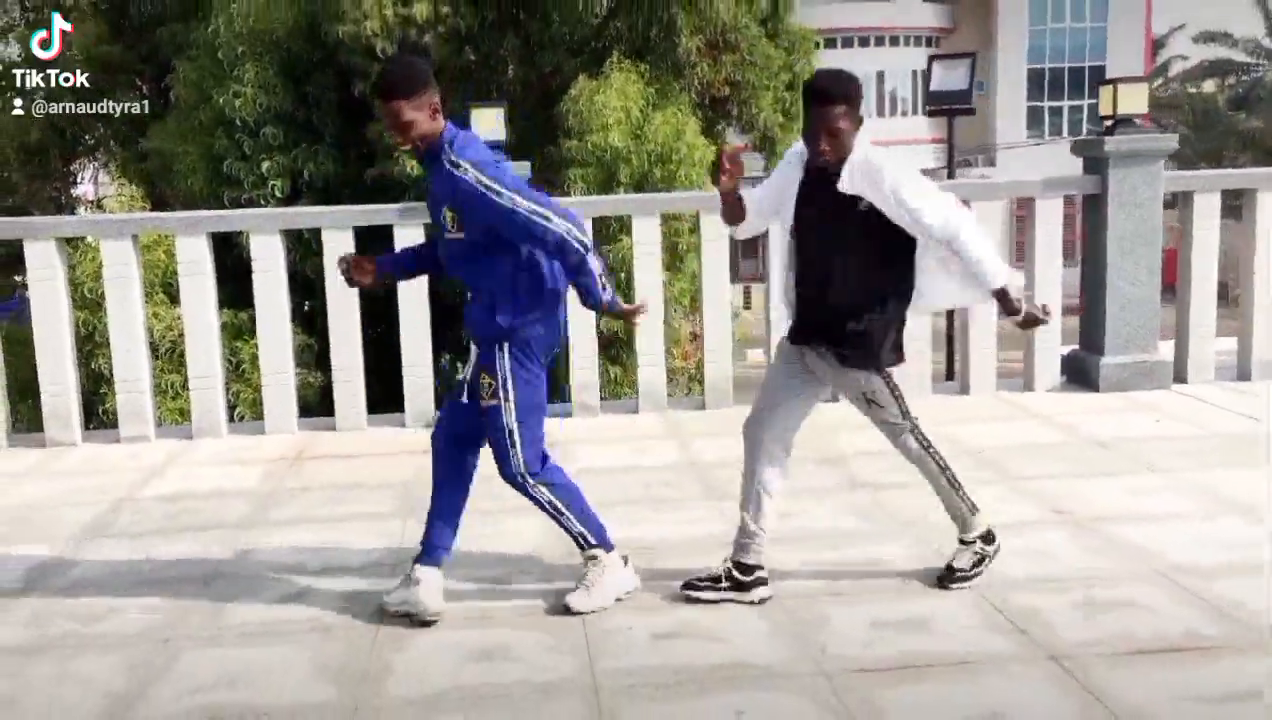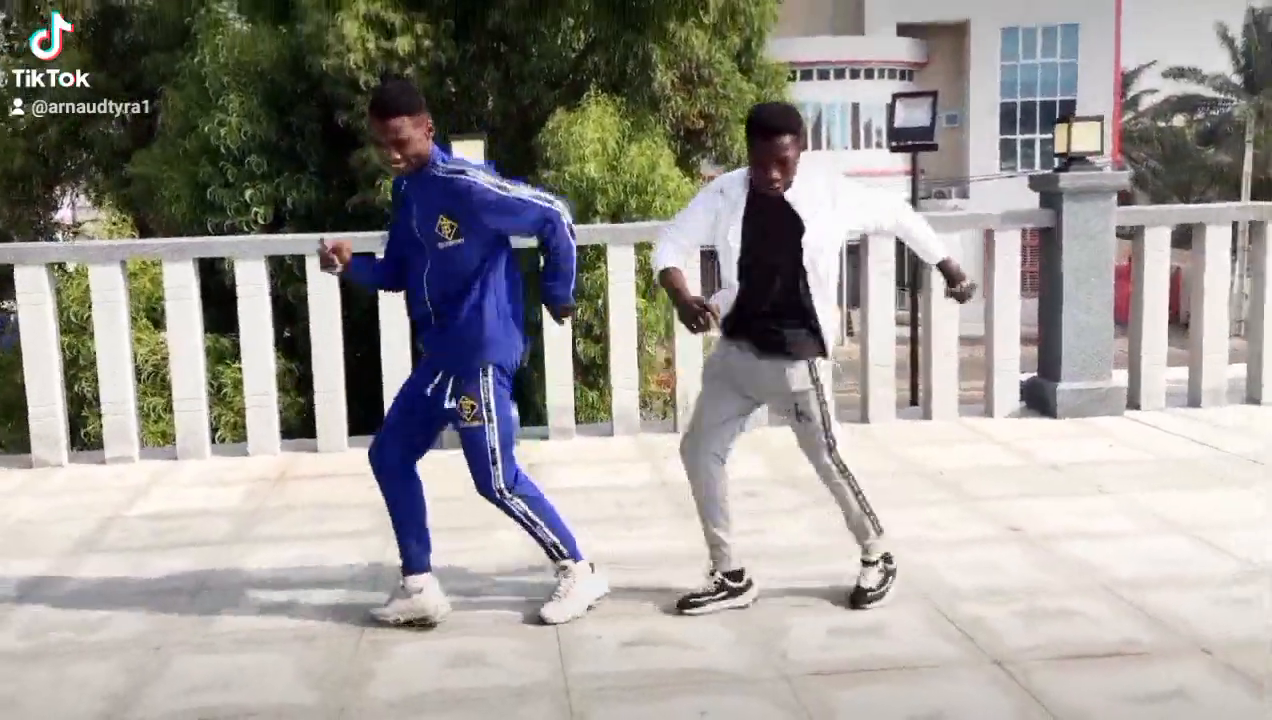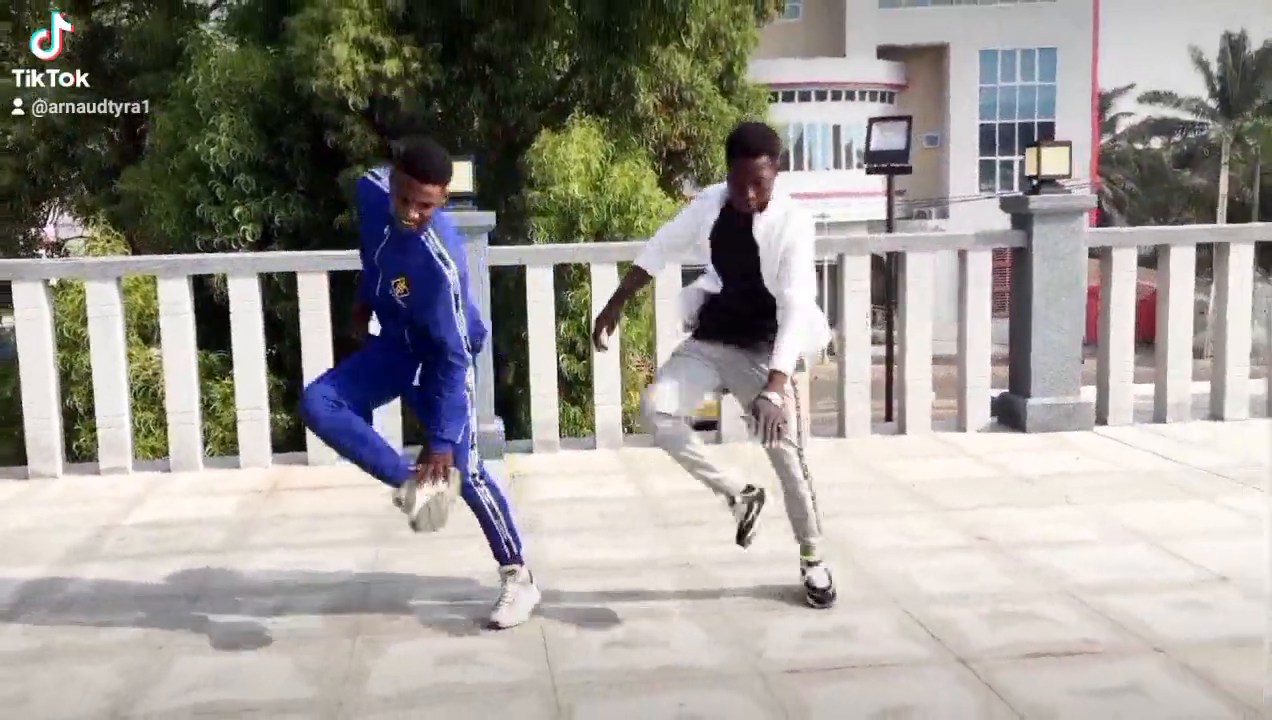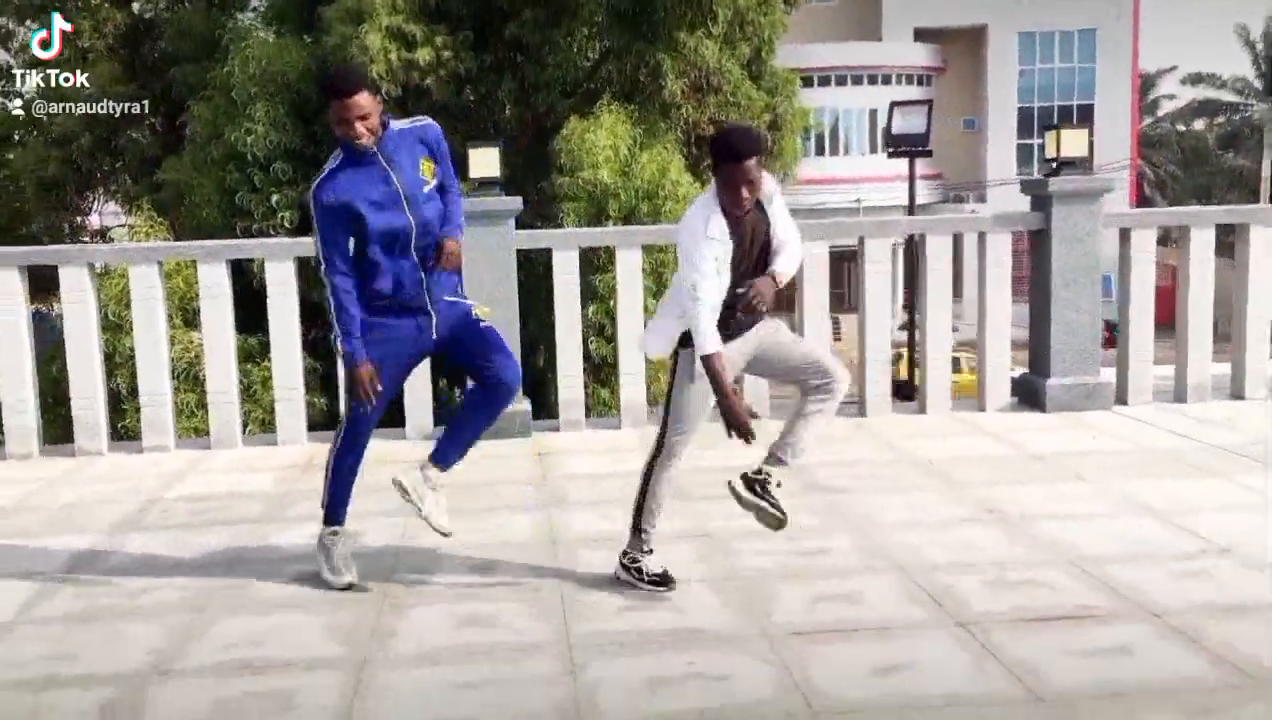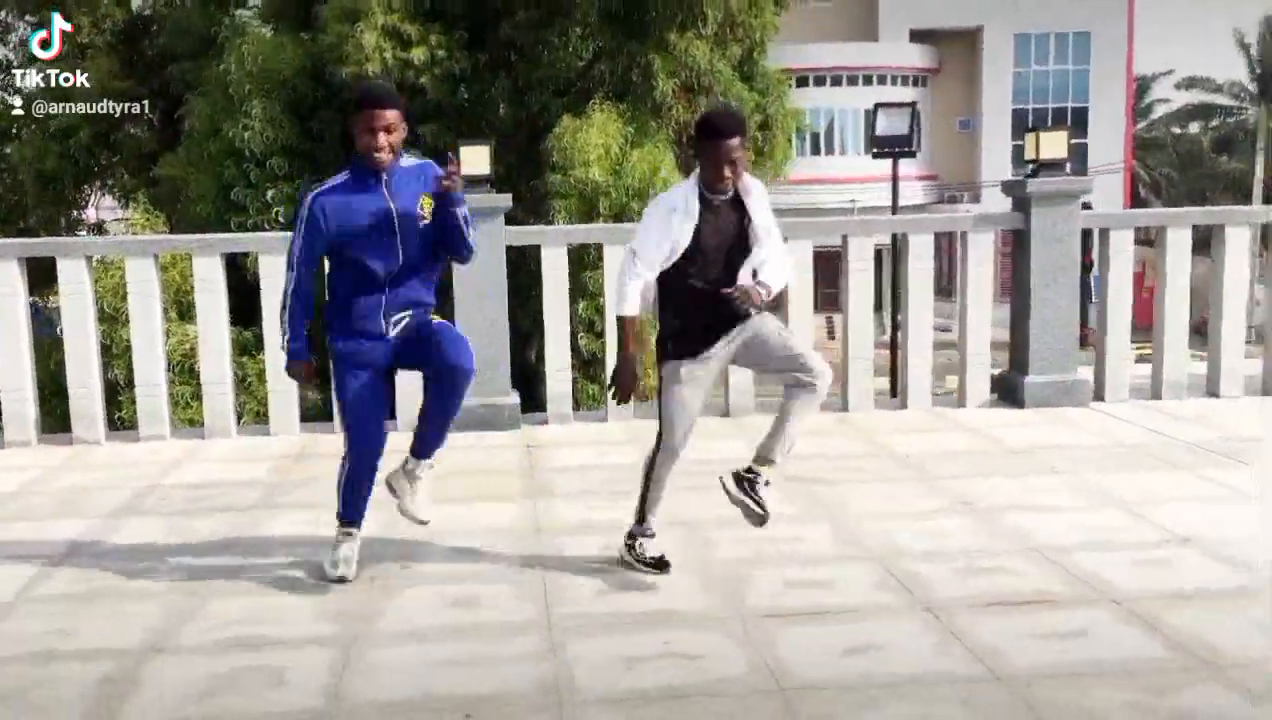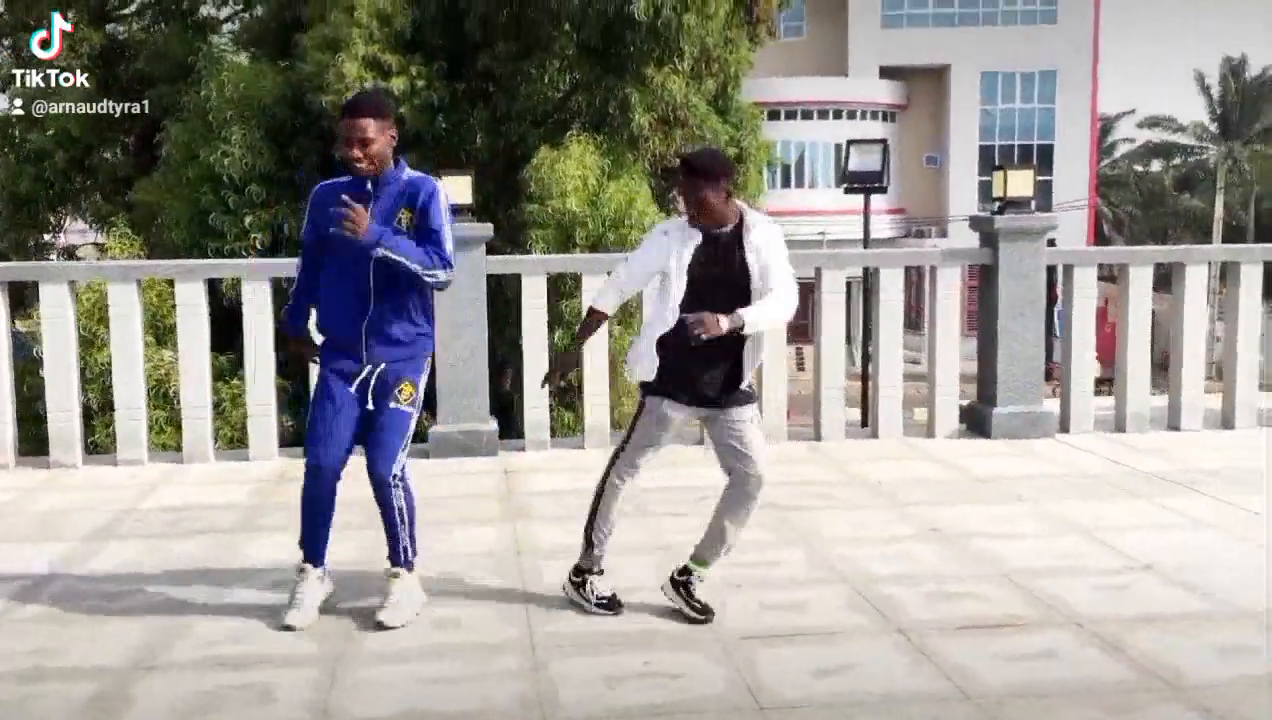
dt=0.5s
person 1, frame 1
left shoulder: (466, 171)
right shoulder: (445, 158)
left elbow: (560, 227)
left wrist: (601, 299)
right wrist: (386, 267)
left hip: (516, 331)
right hip: (496, 329)
left knee: (521, 463)
right knee: (453, 441)
left ankle: (609, 563)
right ankle: (426, 577)
person 1, frame 2
left shoulder: (467, 184)
right shoulder: (405, 191)
left elbow: (555, 218)
right elbow: (400, 270)
left wrist: (562, 293)
right wrist: (354, 265)
left hip: (483, 355)
right hip: (438, 356)
left knee: (497, 482)
right knee: (388, 456)
left ankle: (579, 573)
right ankle: (421, 585)
person 1, frame 3
left shoulder: (441, 258)
right shoulder: (370, 190)
left elbow: (452, 355)
left wrist: (442, 439)
right wrist: (365, 299)
left hip: (439, 359)
right hip: (389, 347)
left knee: (465, 471)
right knee: (316, 402)
left ankle: (518, 578)
right ankle: (410, 483)
person 1, frame 4
left shoulder: (423, 134)
right shoulder: (330, 188)
right elbow: (335, 275)
left wrist: (451, 234)
right wrist: (352, 356)
left hip: (446, 302)
right hip: (387, 320)
left knee: (505, 376)
right knee: (356, 427)
left ankle: (430, 474)
right ankle: (333, 535)
person 1, frame 5
left shoulder: (427, 177)
right shoulder: (325, 201)
left elbow: (462, 253)
right elbow: (301, 272)
left wrist: (454, 203)
right wrist: (297, 350)
left hip: (415, 320)
right hip: (355, 336)
left knee: (457, 360)
right knee: (365, 445)
left ankle: (415, 467)
right ankle: (348, 534)
person 1, frame 6
left shoulder: (424, 192)
right shoulder: (325, 196)
left elbow: (441, 270)
right elbow: (309, 266)
left wrist: (375, 238)
right wrist: (294, 327)
left hip: (400, 352)
right hip: (341, 356)
left knee: (385, 468)
right knee: (321, 464)
left ankle: (402, 577)
person 2, frame 1
left shoulder: (881, 176)
right shoulder: (796, 165)
left elbow: (957, 229)
right elbow: (744, 223)
left wrist: (1011, 300)
right wrist: (729, 190)
left hip: (862, 344)
right hip: (808, 334)
left knee: (910, 443)
right knee: (762, 436)
left ankle: (976, 536)
right ankle: (745, 569)
person 2, frame 2
left shoulder: (830, 194)
right shoulder: (724, 194)
left elbow: (899, 217)
right elbow: (669, 247)
left wrist: (951, 271)
right wrist: (682, 298)
left hip: (795, 354)
right hip: (738, 346)
left knee: (826, 462)
right knee: (700, 451)
left ankle: (876, 558)
right ankle: (730, 575)
person 2, frame 3
left shoulder: (793, 222)
right shoulder: (710, 204)
left elbow: (795, 312)
right elbow: (661, 248)
left wrist: (776, 386)
right wrist: (615, 304)
left hip: (769, 352)
right hip: (713, 341)
left knee: (789, 460)
right knee: (657, 407)
left ankle: (813, 561)
right ankle: (736, 494)
person 2, frame 4
left shoulder: (767, 194)
right shoulder: (701, 227)
left elbow: (789, 246)
right elbow: (699, 318)
left wrist: (772, 279)
right wrist: (727, 397)
left hip: (754, 325)
right hip: (705, 338)
left knee: (832, 378)
right knee: (673, 443)
left ankle: (764, 477)
right ankle: (637, 551)
person 2, frame 5
left shoulder: (754, 196)
right shoulder: (670, 208)
left elbow: (775, 257)
right elbow: (633, 278)
left wrist: (760, 291)
right wrist: (627, 359)
left hip: (743, 324)
right hip: (687, 340)
left knee: (815, 373)
right knee: (671, 442)
left ankle: (756, 474)
right ankle: (639, 536)
person 2, frame 6
left shoulder: (763, 237)
right shoulder: (672, 236)
left elbow: (781, 303)
right elbow: (618, 285)
left wrist: (728, 321)
right wrist: (576, 346)
left hip: (730, 389)
right hip: (672, 382)
left knee: (751, 477)
right knee: (622, 473)
left ankle: (689, 576)
right ankle: (585, 572)
